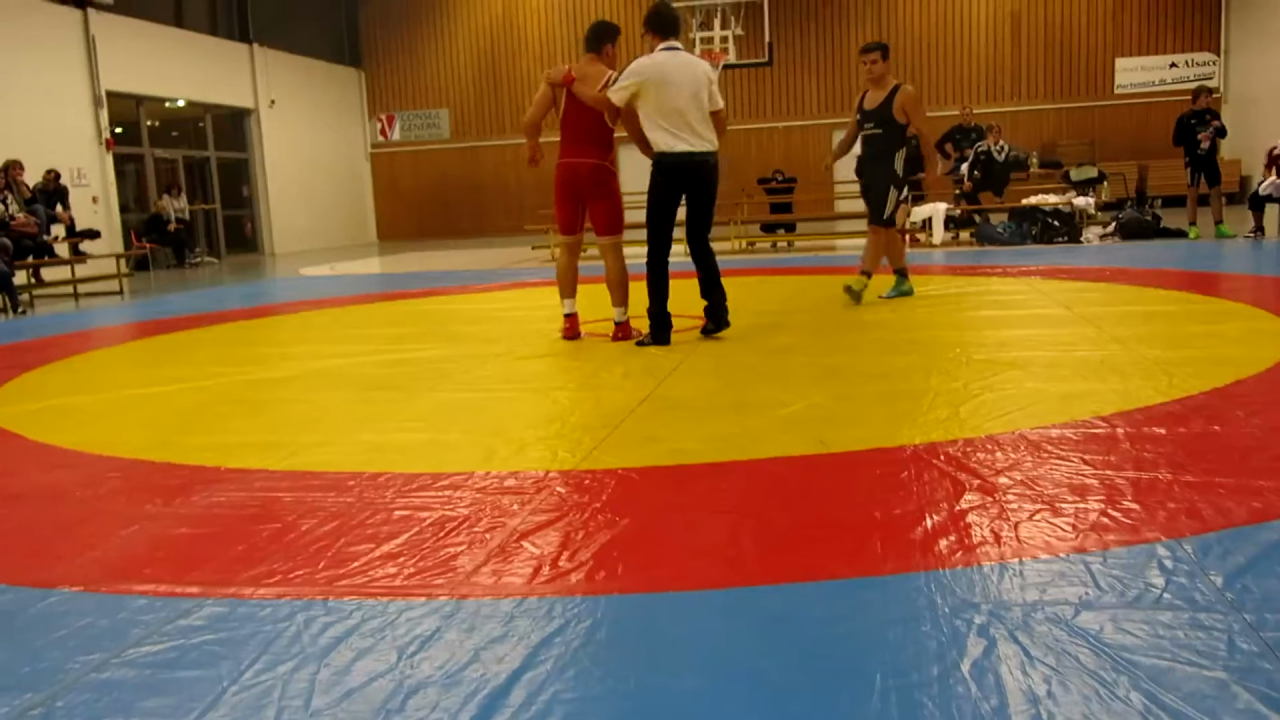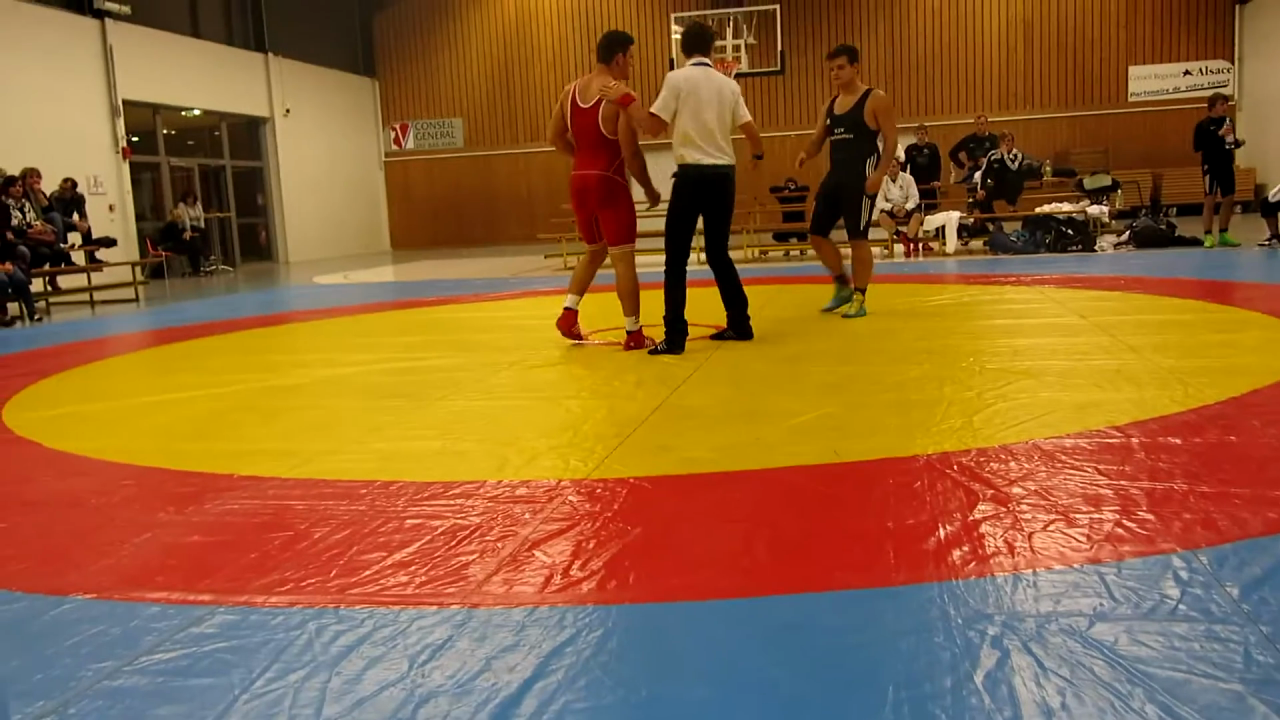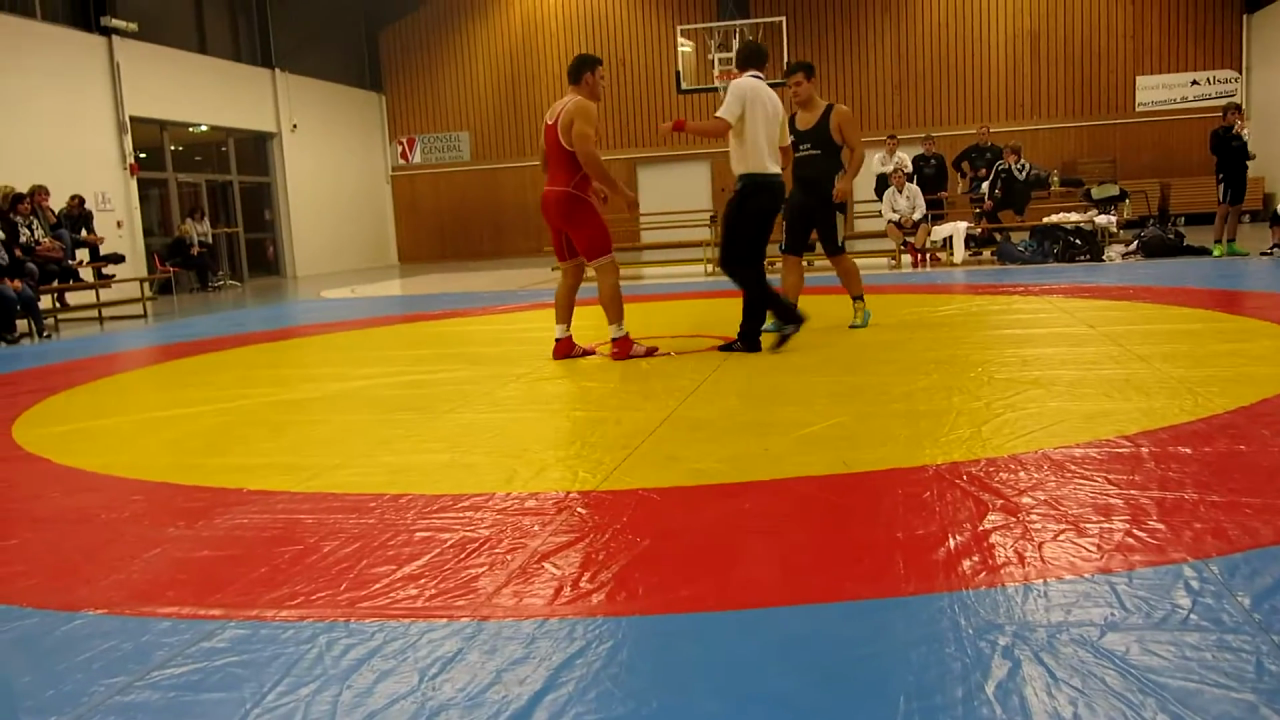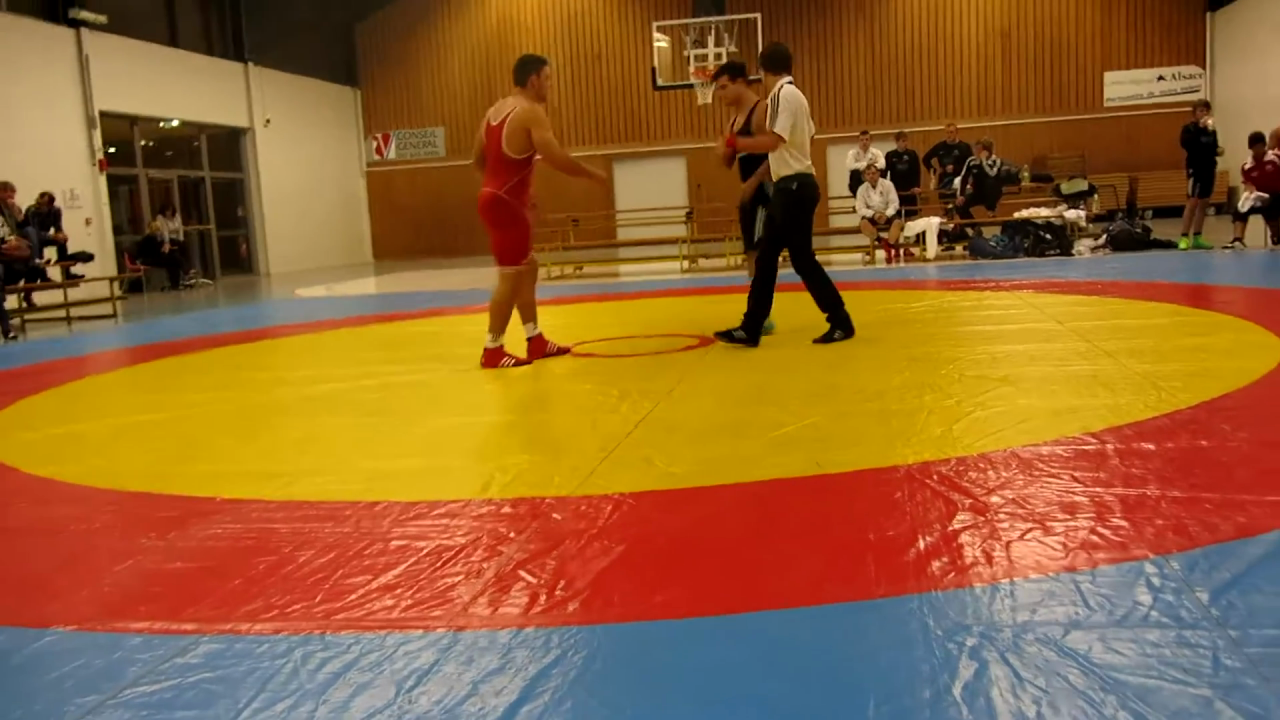
dt=0.4s
person 1, frame 1
left shoulder: (645, 67)
right shoulder: (702, 69)
left elbow: (604, 103)
right elbow: (721, 121)
left wrist: (568, 80)
left hip: (670, 164)
right hip: (707, 161)
left knee: (657, 248)
right knee: (698, 241)
left ankle: (660, 328)
right ankle: (717, 310)
person 1, frame 2
left shoulder: (677, 79)
right shoulder: (728, 84)
left elbow: (654, 126)
right elbow: (751, 131)
left wrist: (625, 100)
right wrist: (757, 155)
left hip: (692, 175)
right hip: (724, 175)
left knee: (676, 258)
right knee: (718, 252)
left ankle: (674, 335)
right ankle: (739, 323)
person 1, frame 3
left shoulder: (740, 88)
right shoulder: (773, 99)
left elbow: (718, 127)
right elbow: (785, 149)
left wrist: (676, 124)
left hip: (754, 185)
right hip: (774, 184)
left knee: (733, 260)
right knee: (750, 261)
left ankle: (787, 314)
right ankle: (749, 337)
person 1, frame 4
left shoulder: (782, 95)
right shoulder: (794, 95)
left elbow: (772, 141)
left wrist: (732, 142)
left hip: (794, 186)
right hip: (790, 185)
left knee: (801, 258)
right knee: (766, 256)
left ankle: (840, 321)
right ankle: (750, 328)
person 2, frame 1
right shoulder: (618, 83)
left elbow: (530, 123)
right elbow: (637, 134)
left wrist: (533, 149)
left hip: (566, 171)
right hip: (600, 173)
left knee: (568, 248)
right knee: (612, 250)
left ankle: (570, 319)
right ankle: (621, 325)
person 2, frame 2
left shoulder: (571, 90)
left elbow: (556, 139)
right elbow: (630, 151)
right wrist: (649, 188)
left hip: (579, 181)
right hip: (609, 184)
left knee: (594, 252)
right knee: (623, 259)
left ankle: (568, 314)
right ankle: (633, 334)
person 2, frame 3
left shoulder: (553, 110)
right shoulder: (583, 108)
right elbow: (587, 157)
right wrist: (621, 191)
left hip: (552, 197)
right hip: (573, 201)
left knee: (571, 272)
right knee: (607, 269)
left ankle: (563, 342)
right ankle: (621, 341)
person 2, frame 4
left shoulder: (495, 110)
right shoulder: (531, 113)
left elbow: (478, 159)
right elbow: (558, 159)
right wrist: (594, 173)
left hip: (494, 198)
right hip: (506, 204)
left knee: (528, 269)
right knee: (511, 278)
left ankle: (537, 341)
right ankle: (493, 350)
person 3, frame 1
left shoulder: (904, 95)
right shoulder: (862, 99)
left elbow: (922, 134)
right elbow: (851, 135)
left wrist: (931, 169)
right wrist: (834, 156)
left hip: (892, 169)
right hip: (868, 169)
left knee: (877, 226)
right knee: (887, 228)
left ankle: (861, 283)
right ankle: (902, 280)
person 3, frame 2
left shoulder: (876, 99)
right shoulder: (830, 105)
left elbow: (891, 139)
right elbow: (816, 140)
left wrist: (879, 172)
right wrist: (806, 154)
left hip: (862, 177)
right hip: (834, 176)
left knee: (858, 239)
right knee: (817, 235)
left ankle: (859, 298)
right ankle: (844, 285)
person 3, frame 3
left shoulder: (838, 114)
right shoulder: (788, 121)
left elbow: (856, 151)
left wrist: (846, 181)
left hip: (828, 194)
right hip: (799, 194)
left knee: (836, 255)
right knee: (790, 255)
left ankle: (860, 307)
person 3, frame 4
left shoulder: (763, 110)
right shoulder: (734, 120)
right elbow: (733, 156)
left wrist: (754, 180)
left hip: (765, 188)
right hip: (753, 191)
left knee: (755, 252)
right knee: (756, 252)
